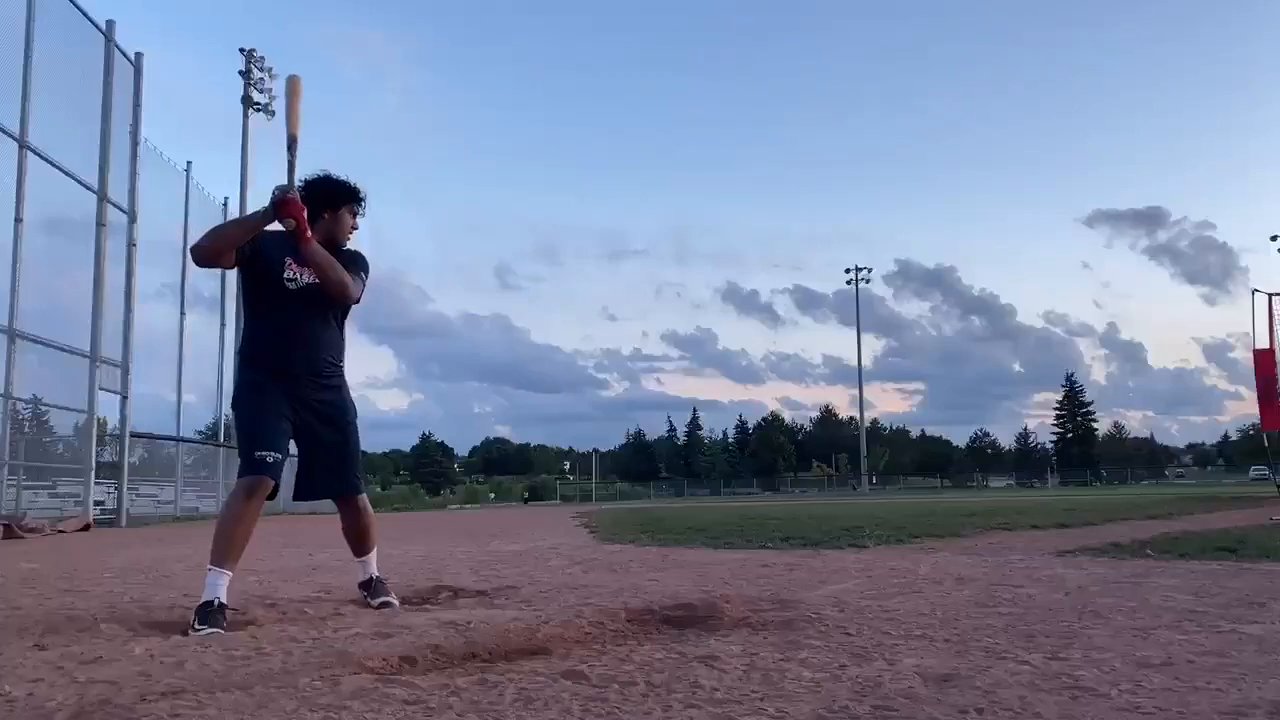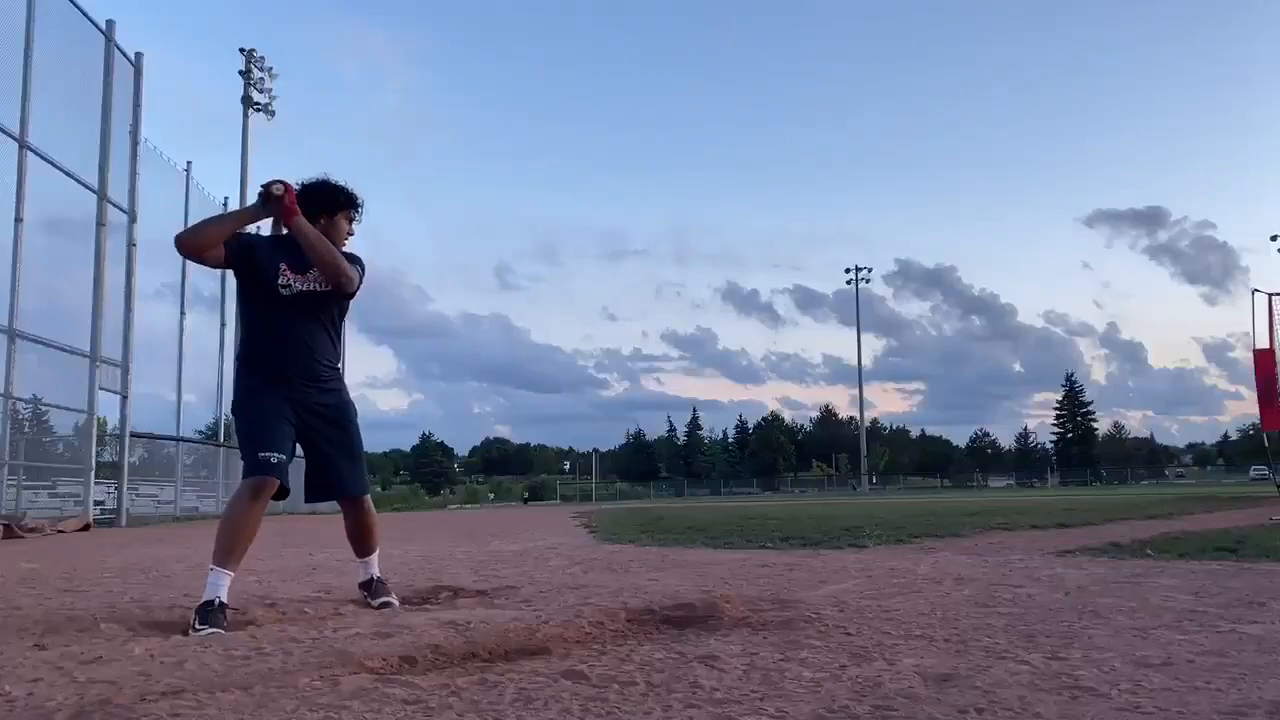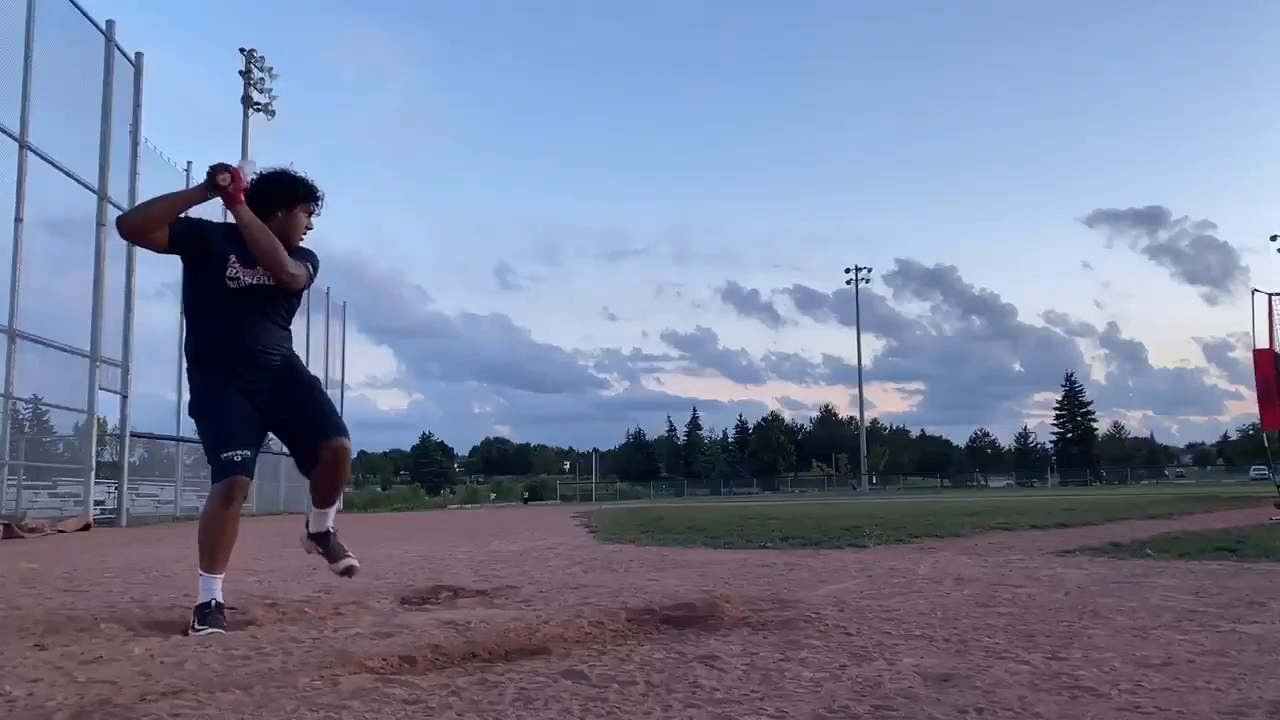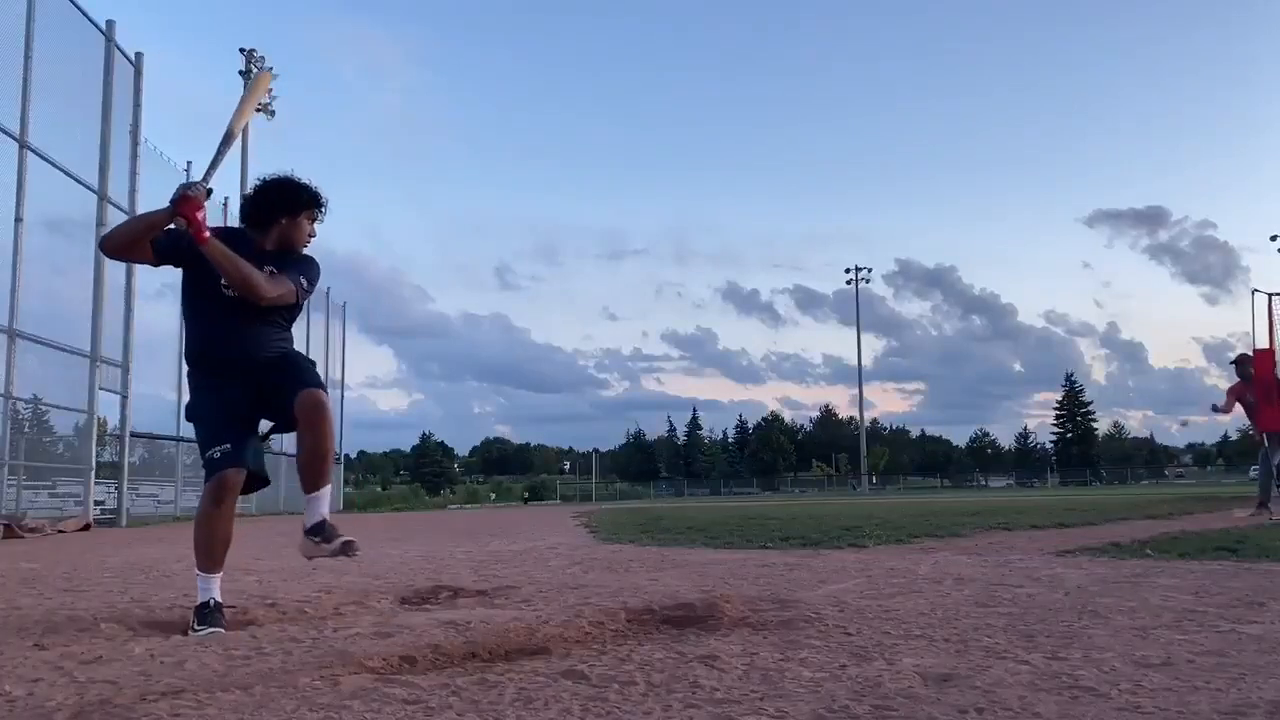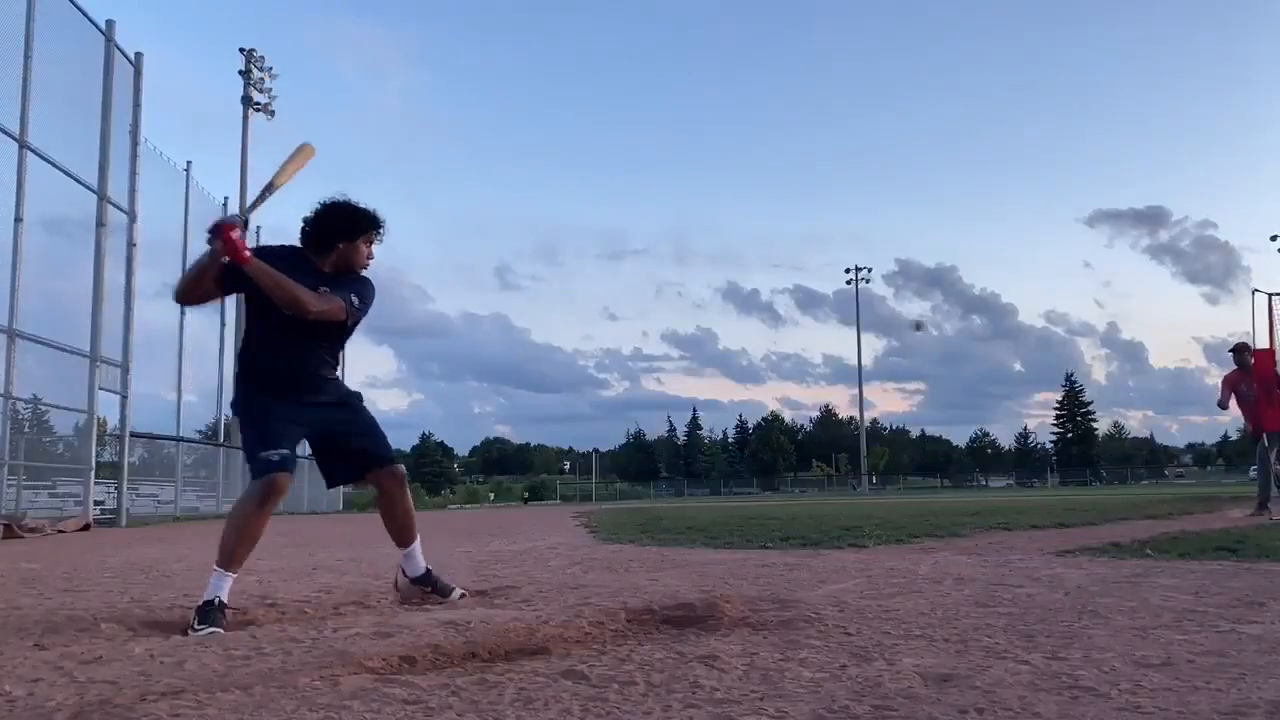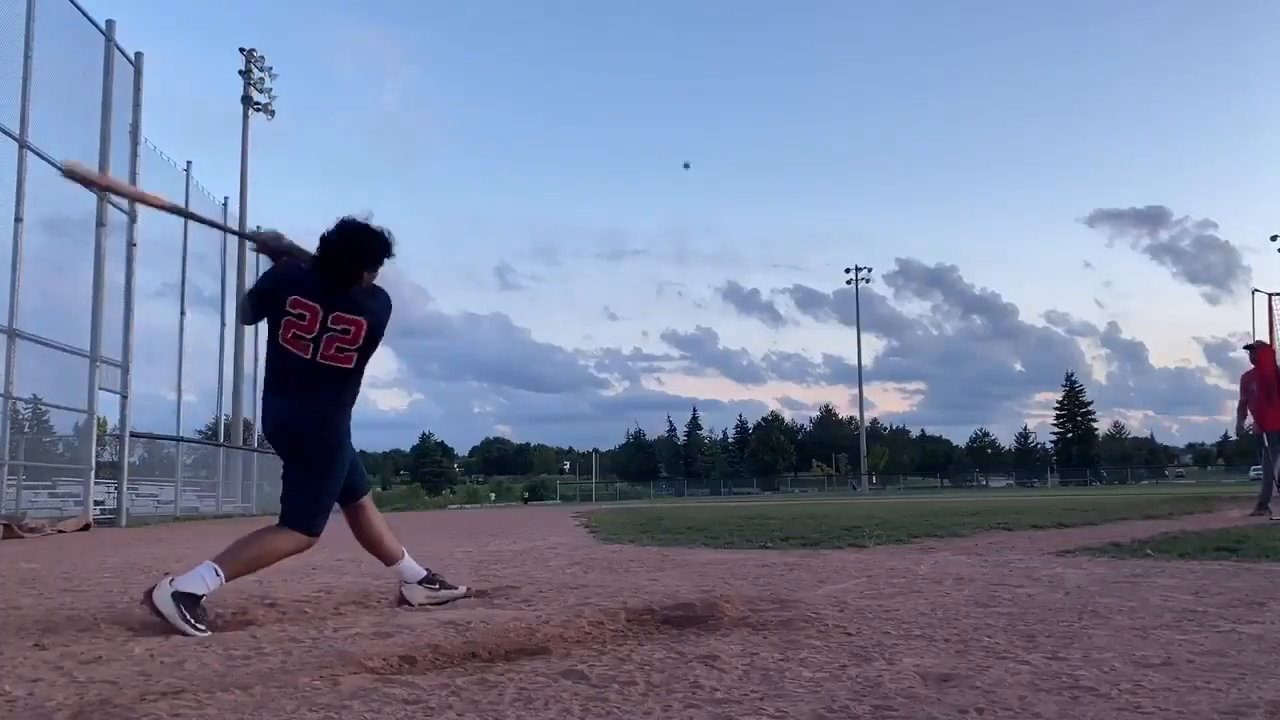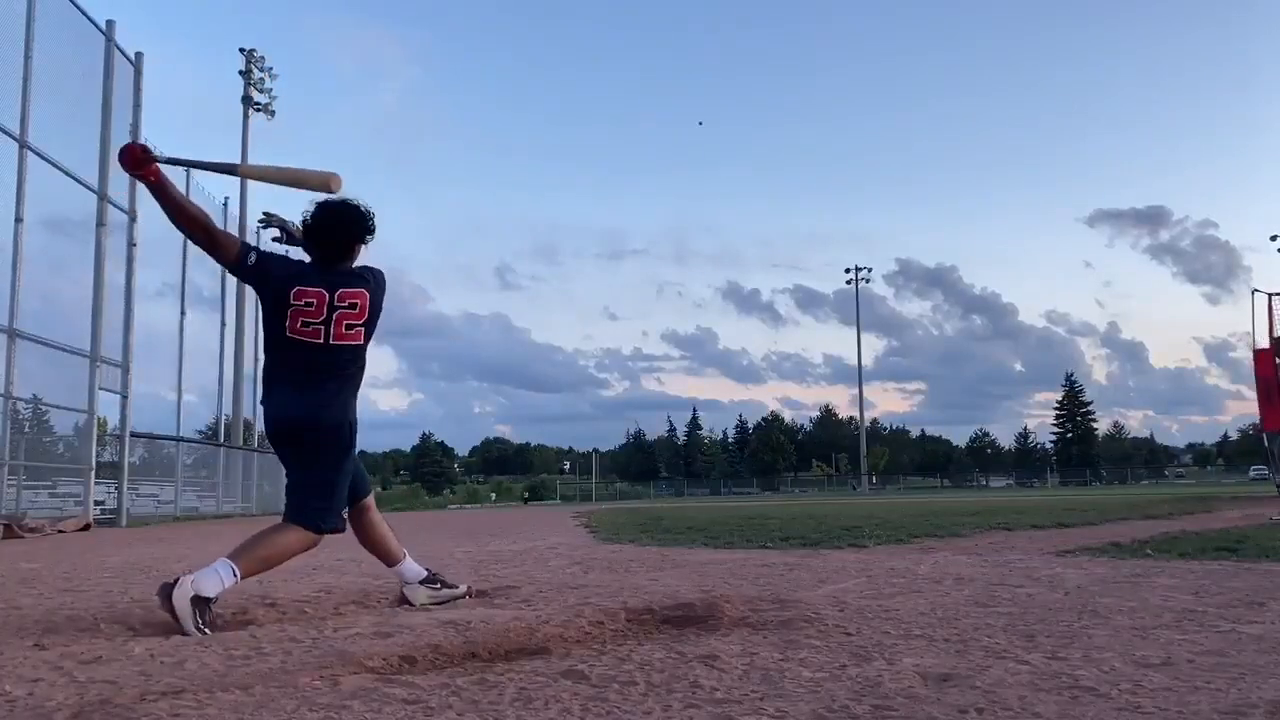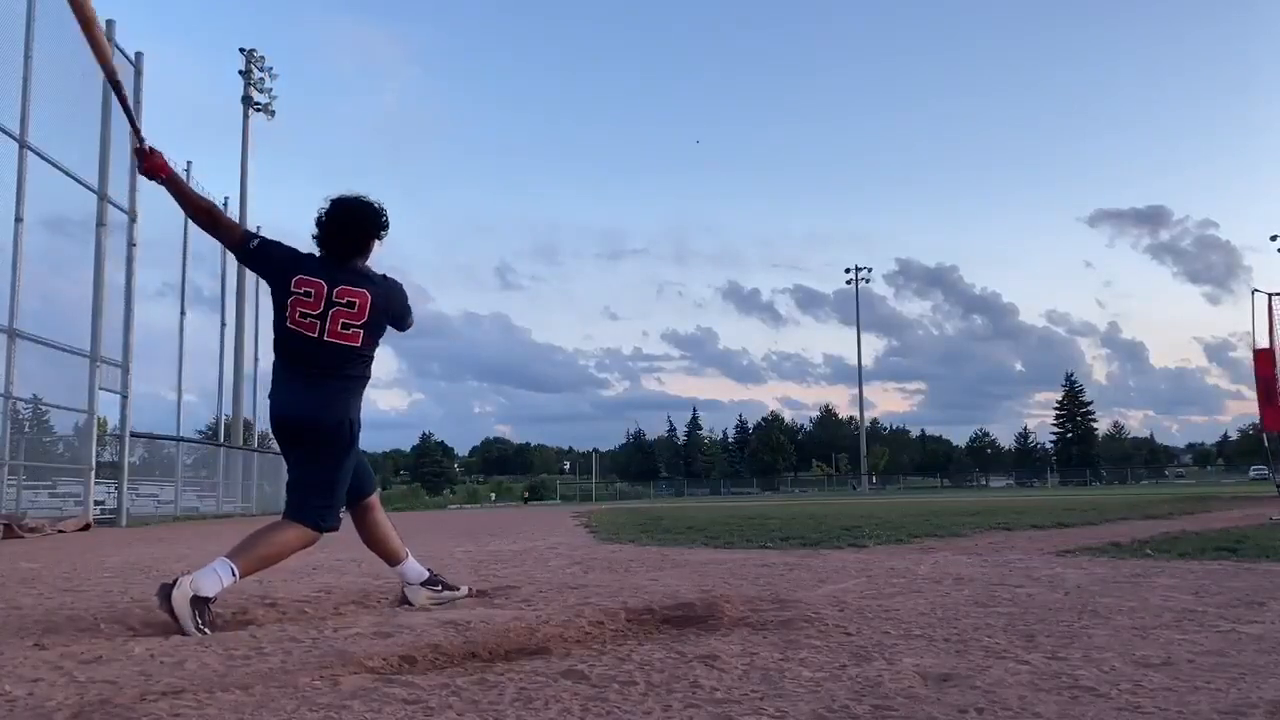
dt=0.4s
person 1, frame 1
left shoulder: (351, 261)
right shoulder: (264, 245)
left elbow: (347, 293)
right elbow: (202, 253)
left wrist: (303, 235)
right wrist: (266, 215)
left hip: (325, 389)
right hip: (265, 385)
left knee: (350, 490)
right knee: (255, 481)
left ankle: (370, 577)
right ankle: (213, 598)
person 1, frame 2
left shoulder: (349, 264)
right shoulder: (257, 250)
left elbow: (342, 278)
right elbow: (188, 244)
left wrist: (293, 216)
right wrist: (259, 210)
left hip: (325, 392)
right hip: (264, 389)
left knee: (355, 492)
right knee: (261, 481)
left ankle: (370, 578)
right ankle: (214, 597)
person 1, frame 3
left shoulder: (301, 260)
right shoulder: (206, 237)
left elbow: (284, 273)
right elbow: (130, 226)
left wrist: (237, 203)
right wrist: (202, 191)
left hip: (281, 374)
right hip: (220, 383)
left knee: (336, 447)
right knee: (233, 482)
left ankle: (320, 530)
right ankle: (209, 599)
person 1, frame 4
left shoulder: (304, 267)
right shoulder: (201, 242)
left elbow: (264, 293)
right elbow: (113, 246)
left wrist: (201, 234)
right wrist: (173, 212)
left hip: (275, 369)
right hip: (217, 382)
left knee: (314, 402)
right knee: (226, 480)
left ankle: (317, 524)
right ankle: (208, 600)
person 1, frame 5
left shoulder: (358, 288)
right shoulder: (270, 261)
left elbow: (310, 306)
right elbow: (185, 295)
left wrist: (242, 257)
right wrist: (221, 252)
left hip: (327, 397)
right hip: (268, 398)
left knee: (391, 475)
right knee: (272, 484)
left ankle: (415, 573)
right ankle: (215, 597)
person 1, frame 6
left shoulder: (285, 279)
right shoulder: (376, 302)
left elbow: (247, 313)
left wrist: (281, 251)
right wrist: (287, 250)
left hip: (280, 415)
right hip: (322, 425)
left knee: (358, 497)
right knee: (301, 528)
left ankle: (417, 580)
right ankle: (185, 587)
person 1, frame 7
left shoulder: (280, 275)
right shoulder: (373, 284)
left elbow: (208, 235)
left wrist: (150, 176)
right wrist: (296, 233)
left hip: (283, 416)
right hip: (329, 421)
left knee: (360, 501)
right knee: (308, 524)
left ankle: (417, 580)
right ankle: (199, 587)
person 1, frame 8
left shoulder: (289, 266)
right shoulder: (387, 292)
left elbow: (218, 224)
right elbow: (405, 321)
left wrist: (164, 175)
left hip: (288, 410)
right hip: (333, 418)
left knee: (365, 499)
right knee: (307, 521)
left ankle: (419, 581)
right ankle: (199, 586)
